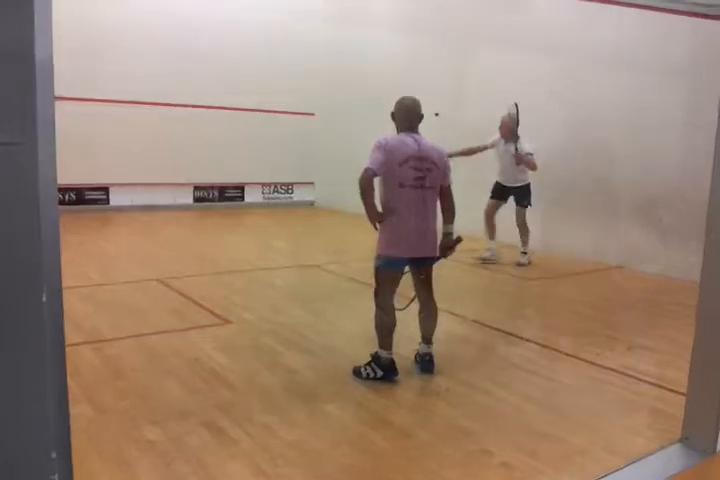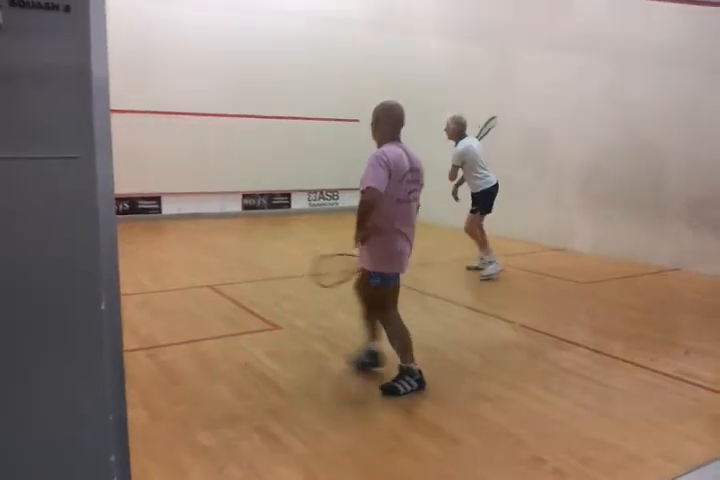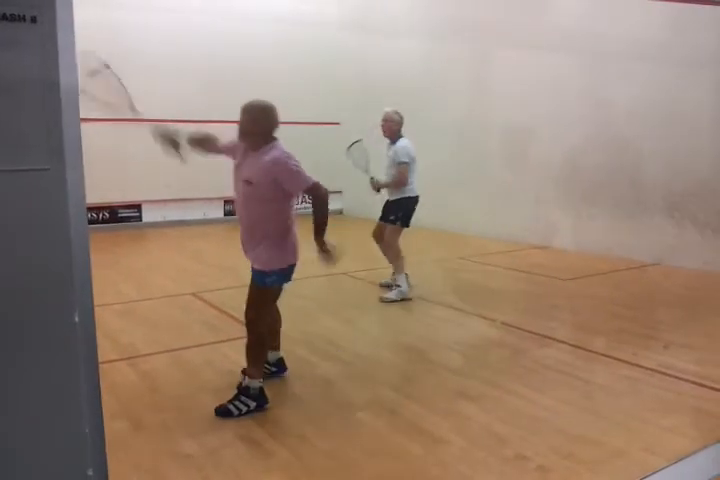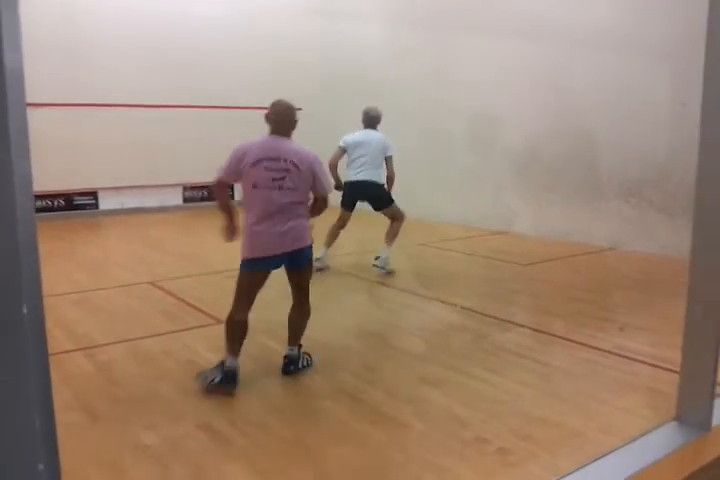
dt=0.7s
person 1, frame 1
left shoulder: (387, 146)
right shoulder: (438, 153)
left elbow: (365, 179)
right elbow: (446, 197)
left wrist: (372, 212)
right wrist: (448, 234)
left hip: (395, 239)
right hip: (426, 238)
left knee: (383, 298)
right knee: (425, 294)
left ankle: (384, 361)
right ankle: (426, 353)
person 1, frame 2
left shoulder: (381, 157)
right shoulder: (414, 160)
left elbow: (371, 198)
left wrist: (361, 229)
left hip: (383, 248)
right hip: (398, 242)
left knee: (384, 310)
right knee: (363, 291)
left ankle: (411, 372)
right ankle: (372, 351)
person 1, frame 3
left shoulder: (280, 161)
right shoulder: (246, 149)
left elbow: (319, 194)
right elbow: (218, 145)
left wrist: (319, 240)
right wrist: (199, 141)
left hip: (273, 254)
right hip: (263, 250)
left knee: (255, 316)
right knee: (265, 305)
left ankle: (253, 391)
right ankle: (273, 360)
person 1, frame 4
left shoulder: (246, 151)
right shoulder: (309, 158)
left elbow: (220, 187)
right elbow: (322, 201)
left wrist: (230, 219)
left hip: (259, 240)
right hip: (297, 237)
left knee: (241, 305)
right knee: (301, 299)
left ankle: (229, 368)
right ankle: (293, 355)
person 2, frame 1
left shoulder: (522, 147)
right shoulder: (498, 141)
left elbow: (534, 167)
right elbow: (476, 149)
left wrist: (523, 160)
right wrist: (454, 154)
left hip: (520, 185)
right hip: (502, 183)
left knee: (520, 219)
right knee: (489, 213)
left ankle: (524, 253)
right ankle: (492, 250)
person 2, frame 2
left shoulder: (461, 150)
right shoulder: (471, 141)
left elbow: (452, 177)
right wrist: (457, 185)
left hip: (485, 189)
right hip: (486, 186)
left knee: (470, 227)
right knee: (476, 225)
left ankle: (492, 262)
right ankle: (485, 259)
person 2, frame 3
left shoulder: (400, 147)
right shoulder: (396, 146)
left elbow: (402, 181)
left wrist: (380, 185)
left hip: (404, 198)
right hip: (397, 198)
left knee: (390, 238)
right knee: (378, 234)
left ankle: (402, 287)
right ankle: (399, 275)
person 2, frame 4
left shoulder: (350, 138)
right shoulder: (384, 140)
left elbow: (332, 163)
right elbow: (391, 173)
left wrist: (337, 181)
right wrist: (388, 191)
left hip: (352, 184)
right hip: (374, 185)
left knee: (340, 223)
right knee: (398, 217)
left ankle: (321, 258)
right ankle: (383, 257)
